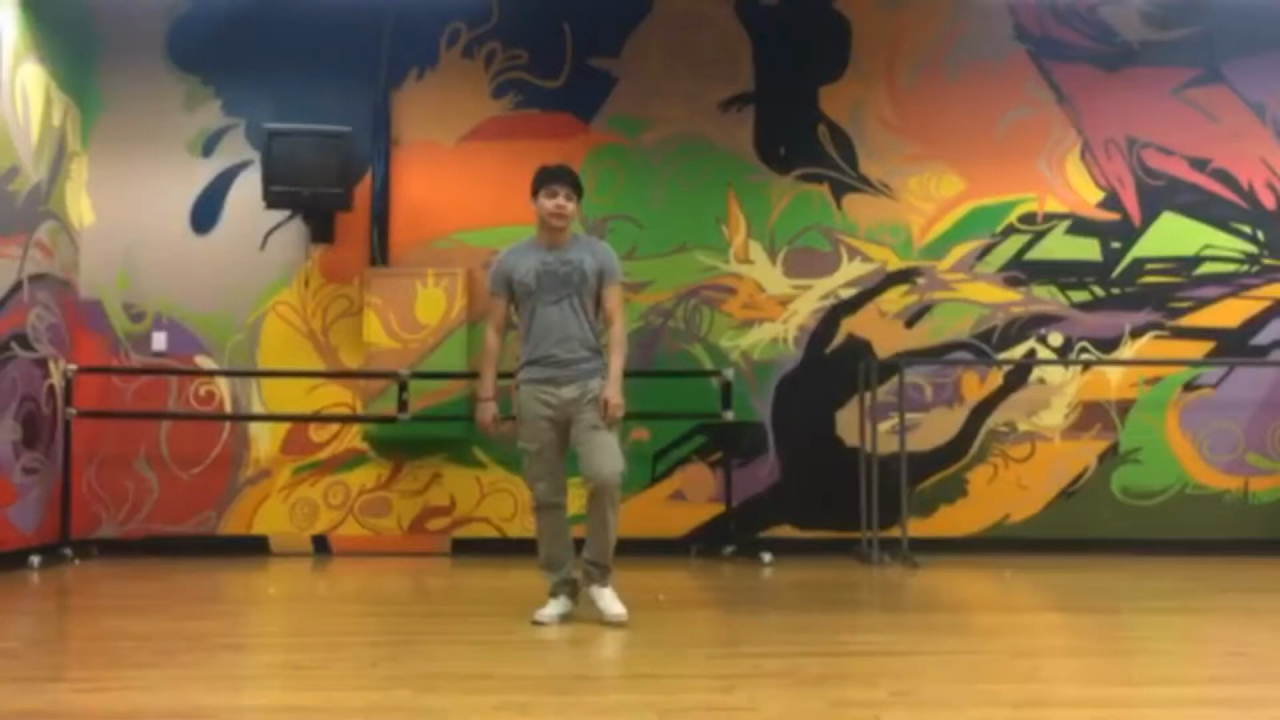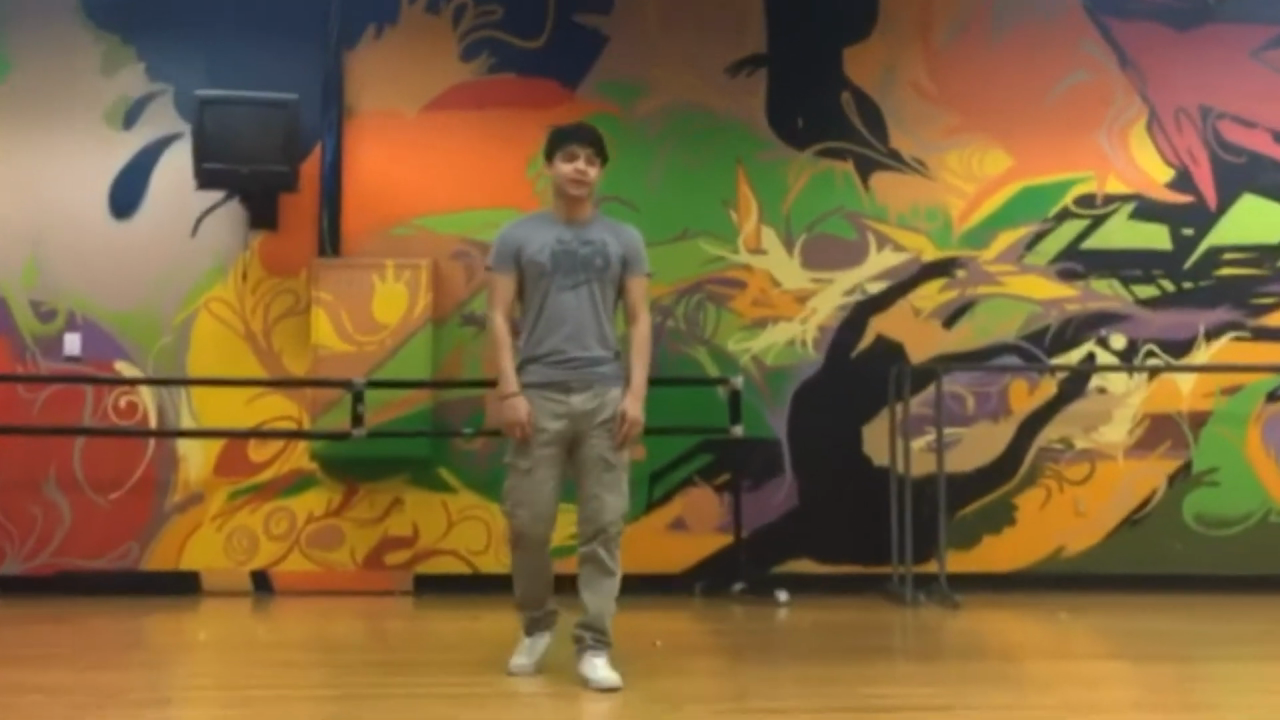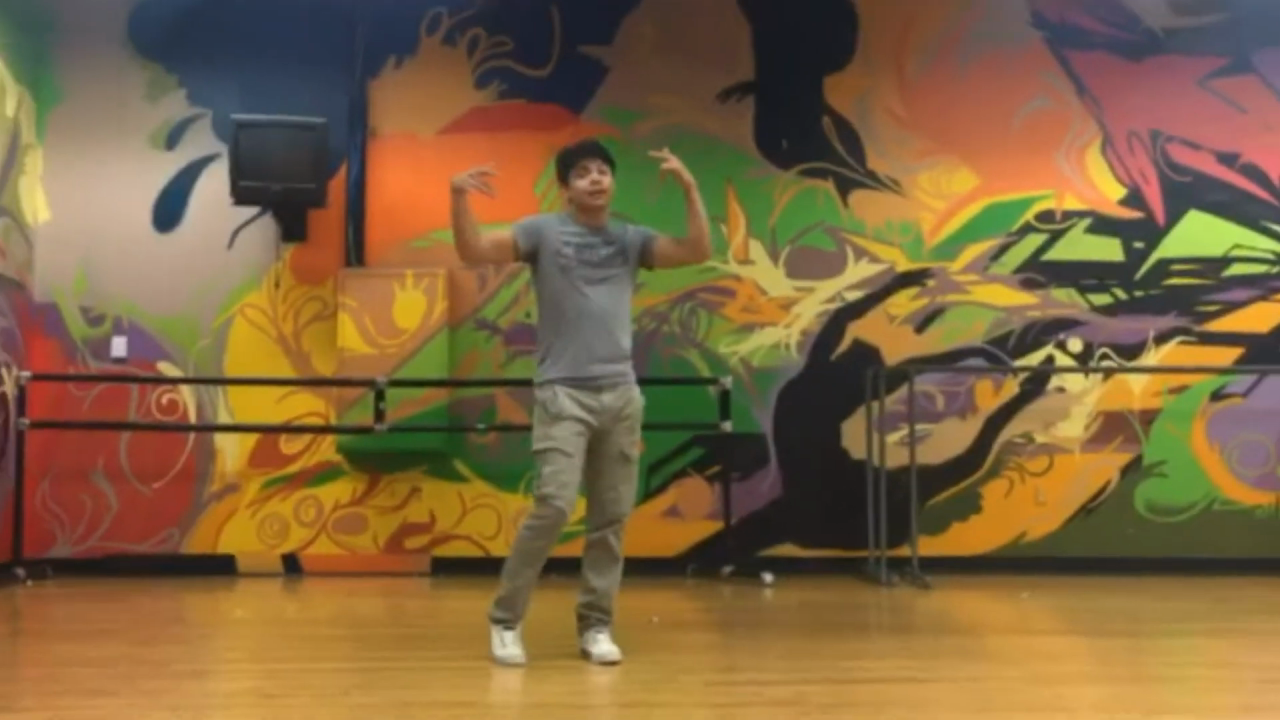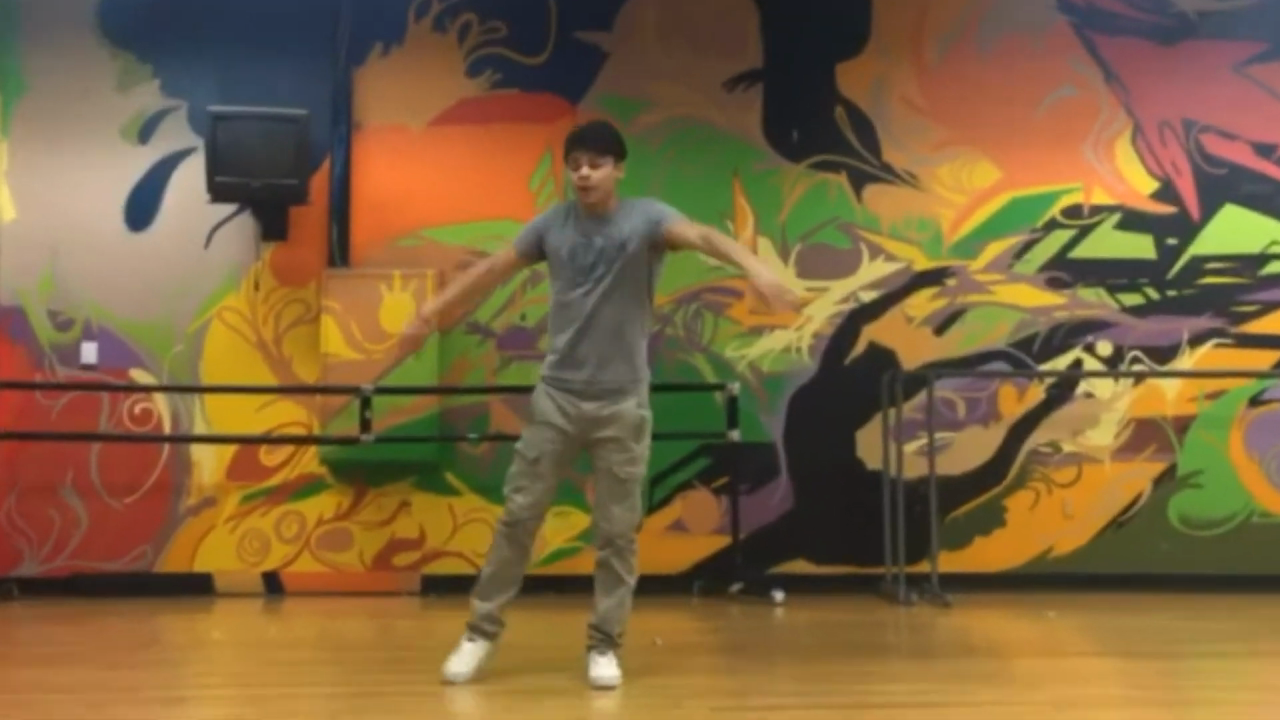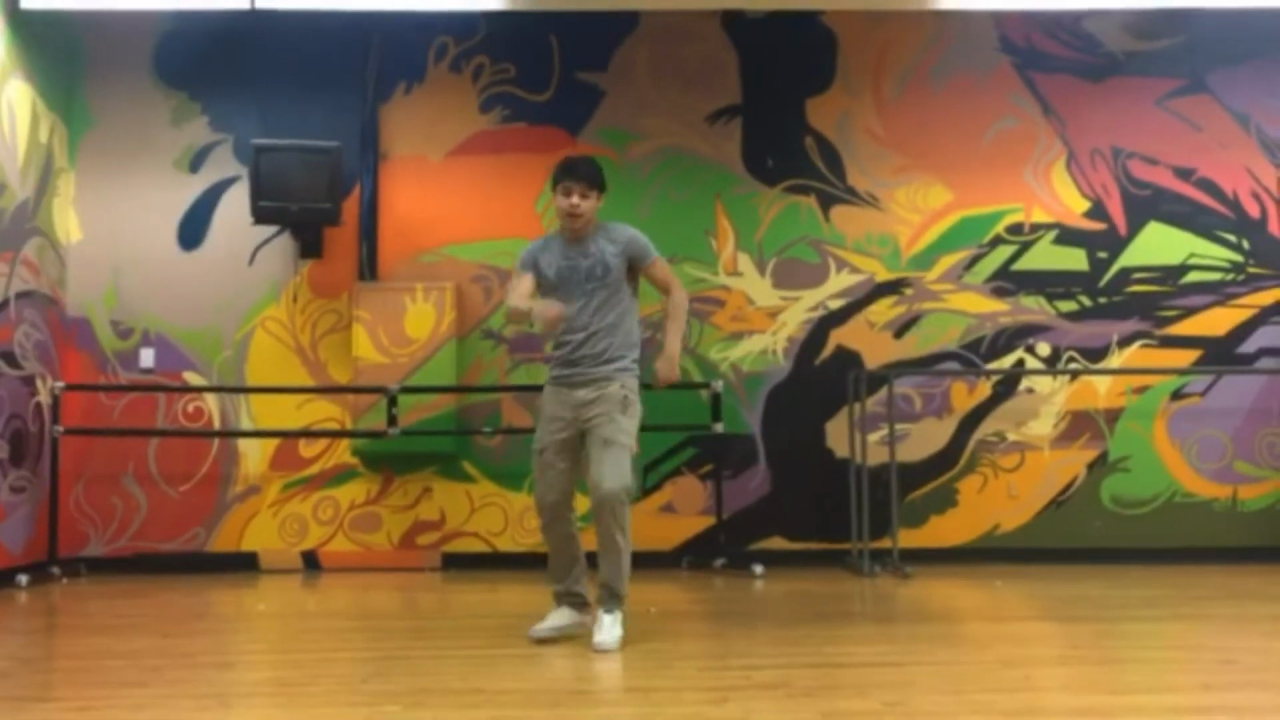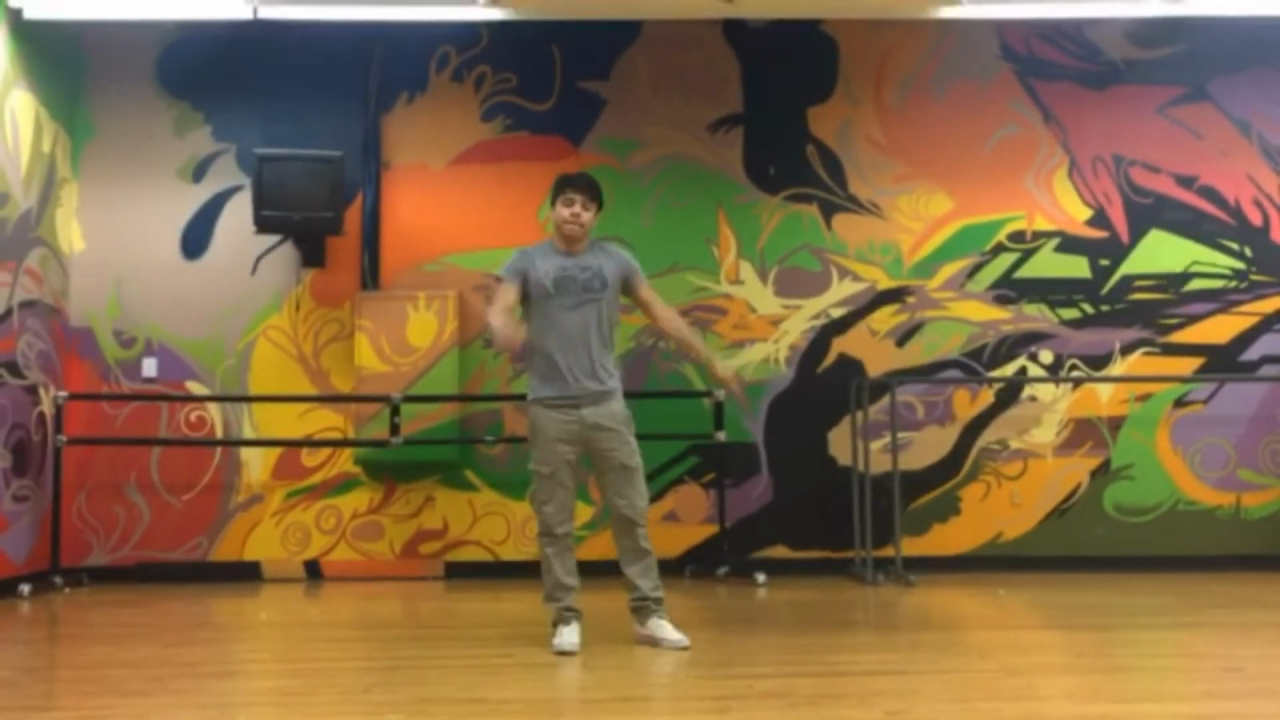
dt=0.7s
person 1, frame 1
left shoulder: (600, 256)
right shoulder: (510, 261)
left elbow: (615, 324)
right elbow: (494, 330)
left wrist: (614, 383)
right wrist: (486, 395)
left hip: (590, 385)
right hip: (535, 390)
left knee: (606, 476)
right knee: (546, 496)
left ankle: (597, 575)
right ankle: (561, 590)
person 1, frame 2
left shoulder: (624, 240)
right shoulder: (516, 237)
left elbow: (639, 321)
right elbow: (500, 318)
left wrist: (636, 394)
right wrist: (510, 392)
left hip: (604, 396)
right hip: (539, 395)
left knee: (604, 522)
right knee: (527, 521)
left ankle: (594, 645)
right ankle: (537, 625)
person 1, frame 3
left shoulder: (632, 237)
right shoulder: (542, 232)
left elbow: (697, 253)
right elbow: (472, 253)
left wrist: (688, 187)
right wrist: (459, 198)
left hip: (621, 393)
right hip: (561, 392)
left knee: (611, 513)
right knee: (553, 505)
left ankle: (595, 622)
right ankle: (505, 617)
person 1, frame 4
left shoulder: (647, 218)
right shoulder: (551, 223)
left elbow: (702, 237)
right elbow: (493, 269)
left wrist: (757, 270)
right wrist: (435, 309)
left hip: (621, 403)
right hip: (555, 396)
left knee: (616, 531)
right knee: (519, 513)
left ankle: (604, 643)
right ankle: (481, 630)
person 1, frame 5
left shoulder: (625, 239)
right shoulder: (538, 252)
left elbow: (676, 289)
right elbow: (511, 302)
left wrist: (671, 351)
right wrist: (532, 308)
left hip: (615, 387)
right hip: (561, 389)
left knee: (610, 490)
right knee: (551, 499)
left ankle: (610, 605)
right ankle: (570, 601)
person 1, frame 6
left shoulder: (615, 259)
right shoulder: (527, 261)
left elbow: (660, 315)
right elbow: (497, 311)
left wrist: (710, 359)
right wrist: (502, 331)
left hip: (607, 406)
right hip: (550, 410)
left knee: (631, 512)
right knee: (555, 521)
left ankle: (648, 614)
right ankle: (566, 619)
